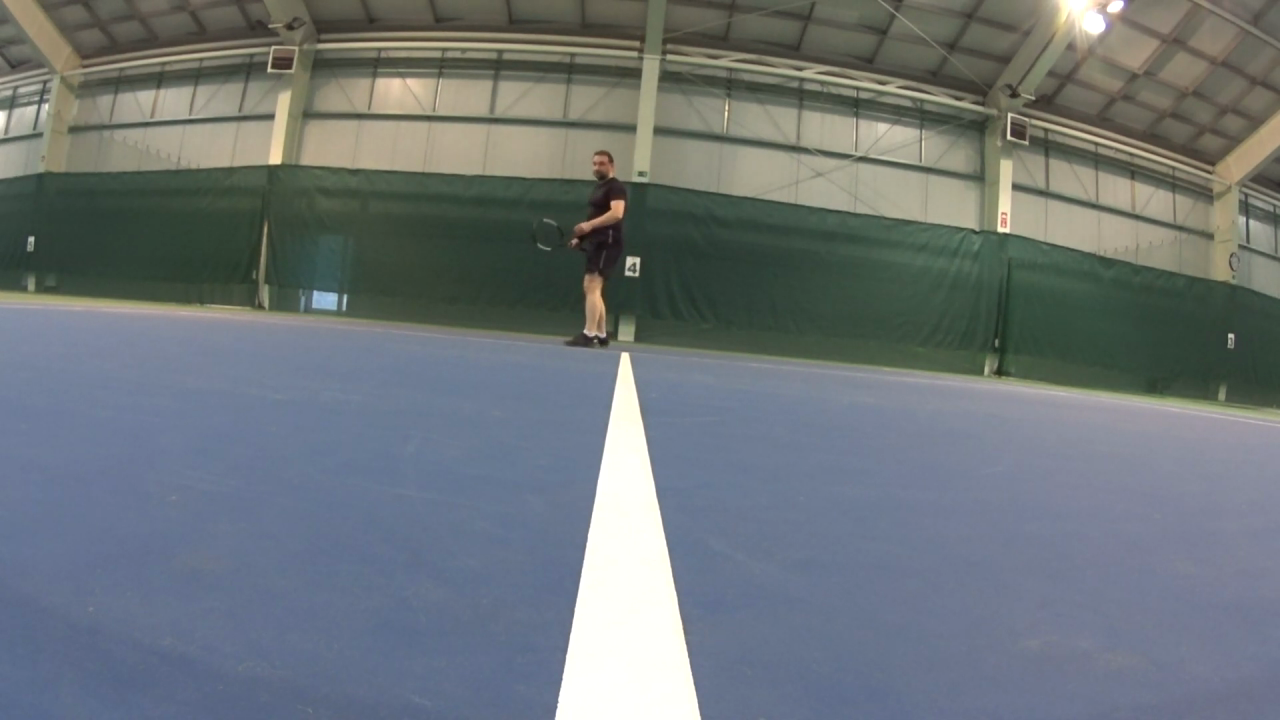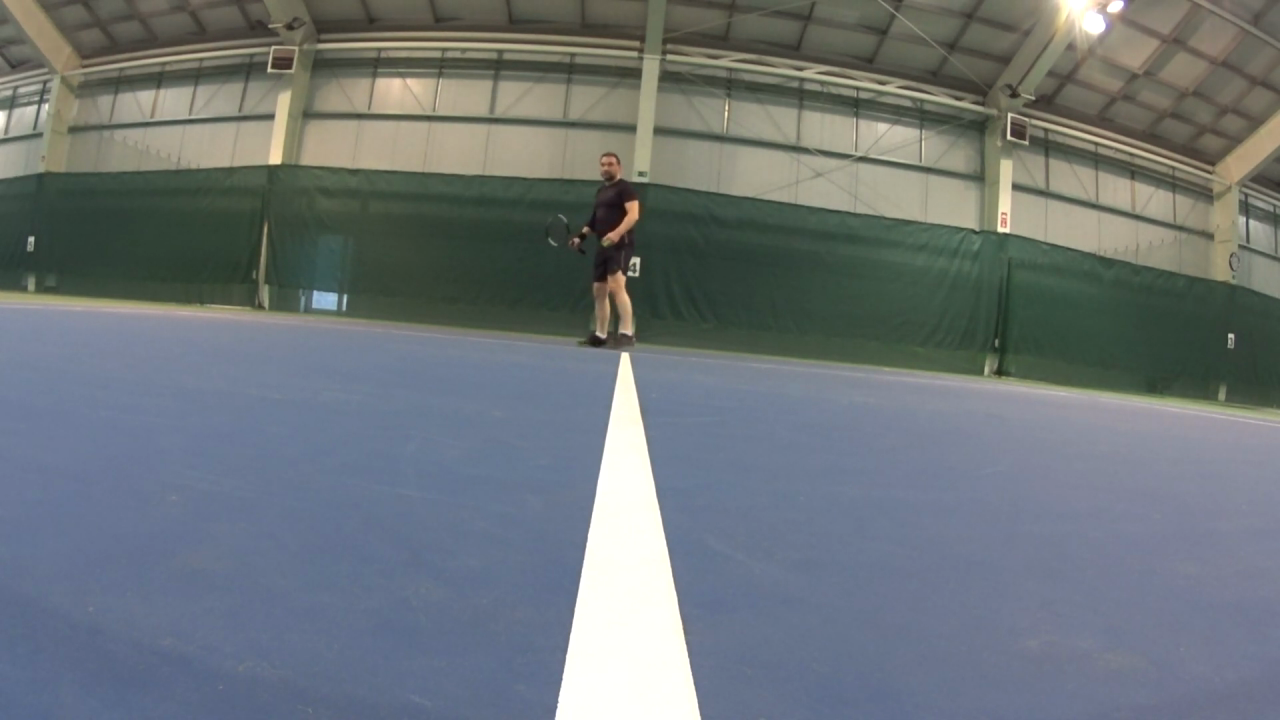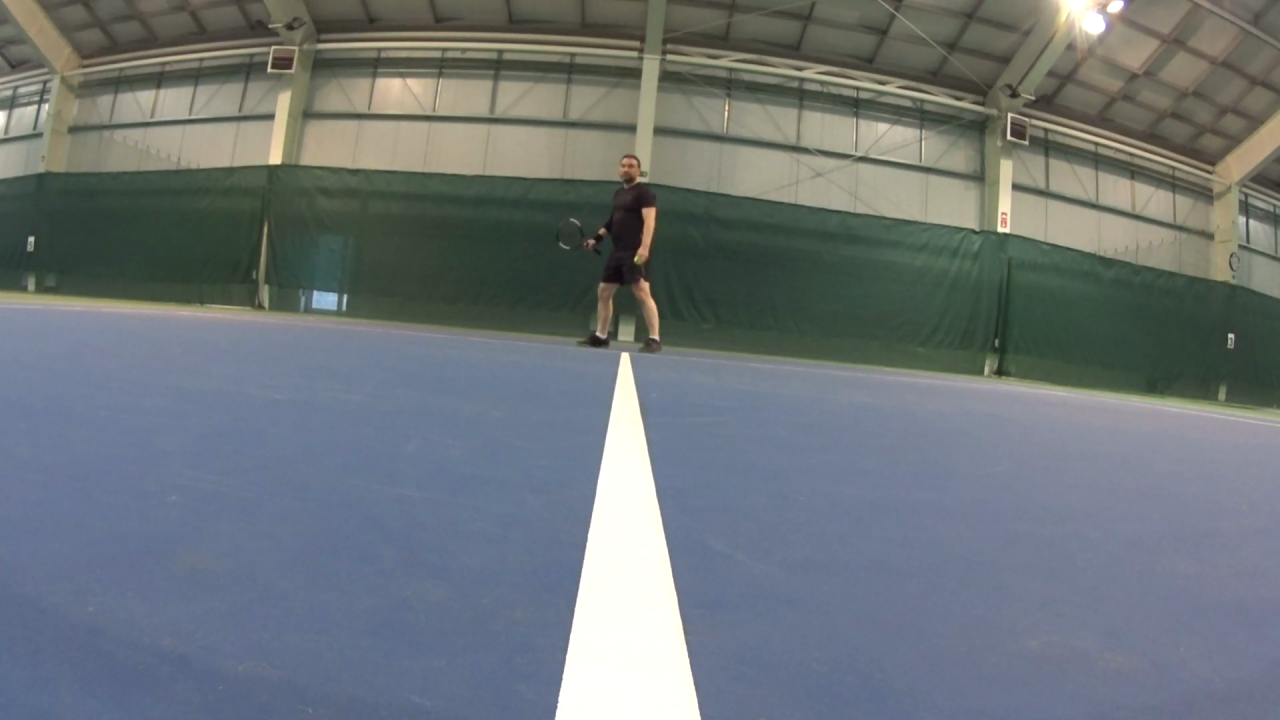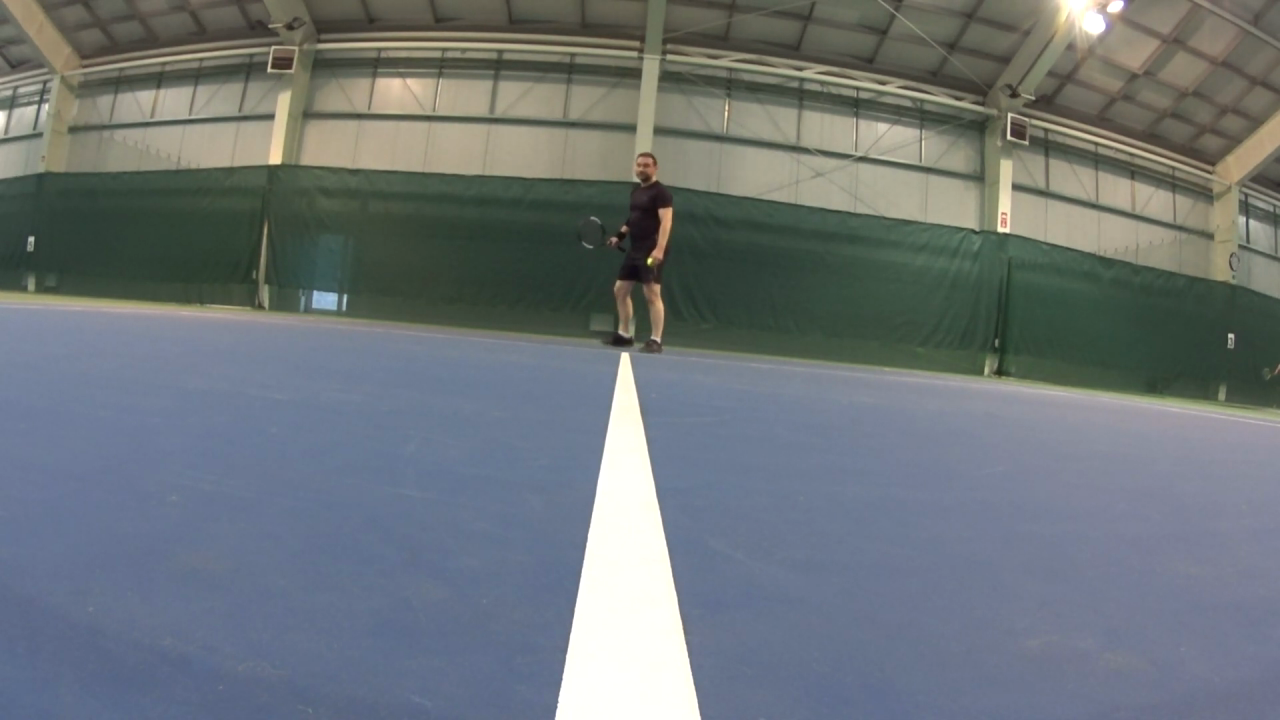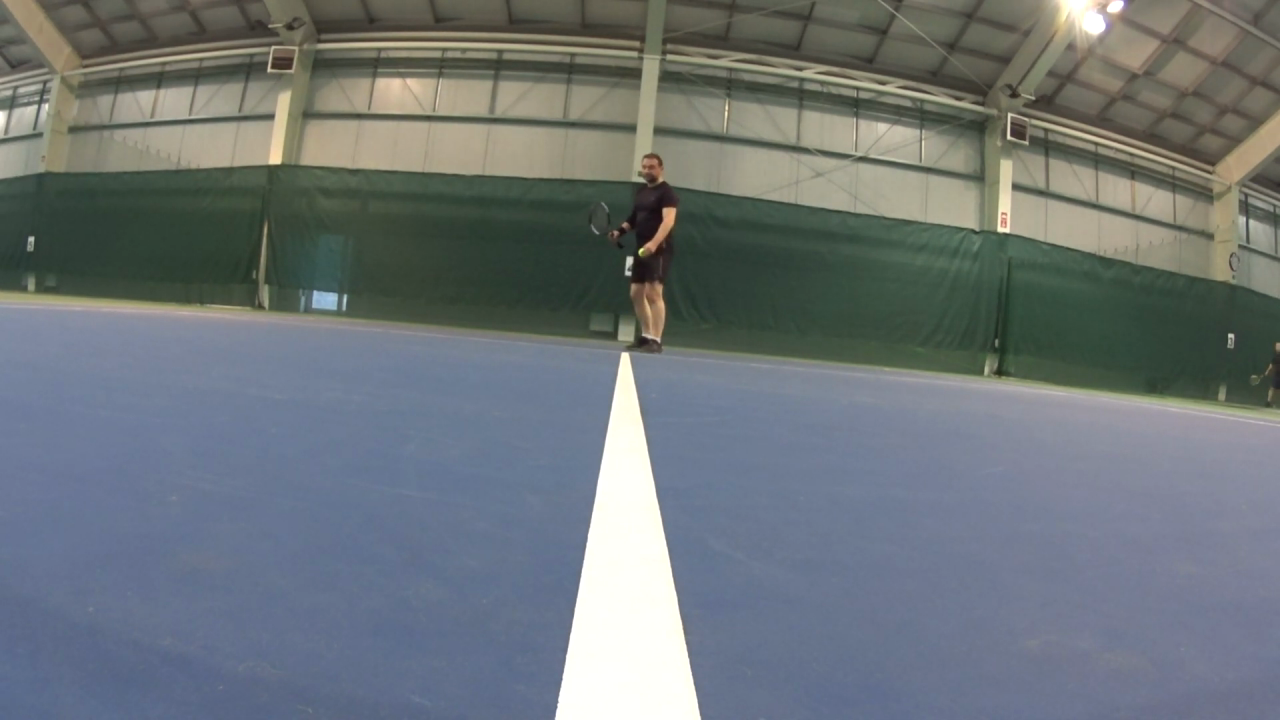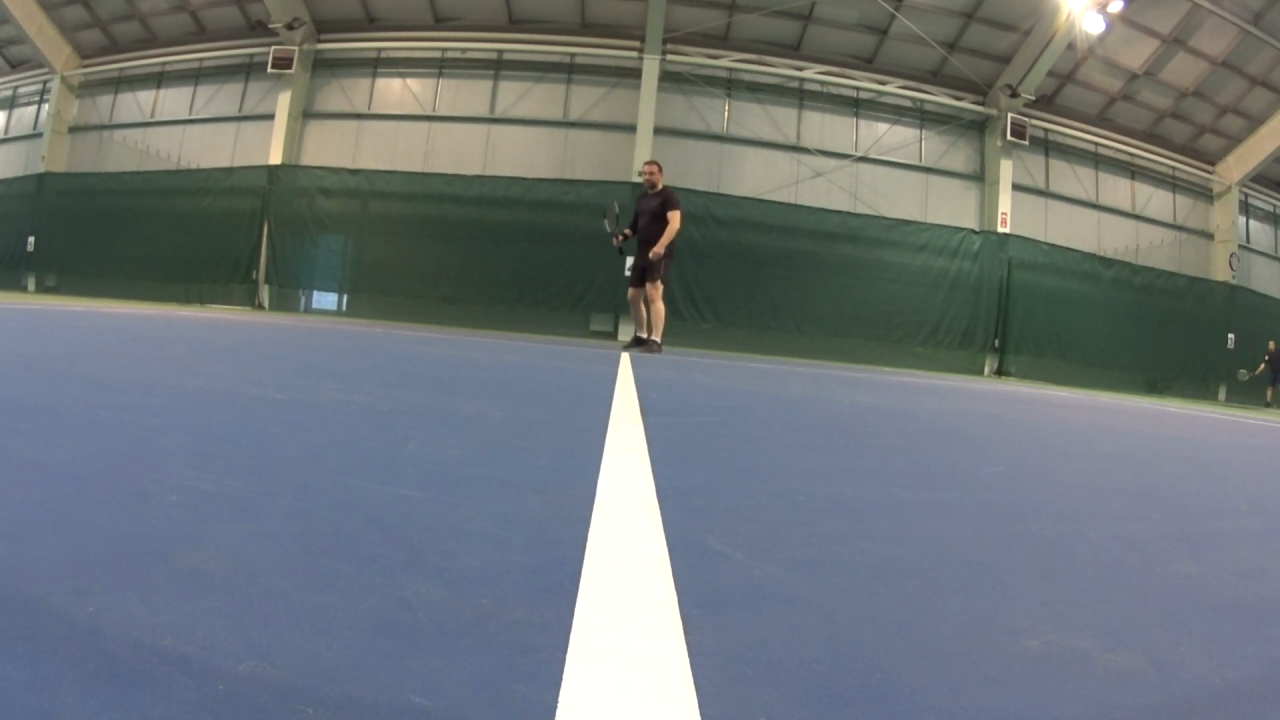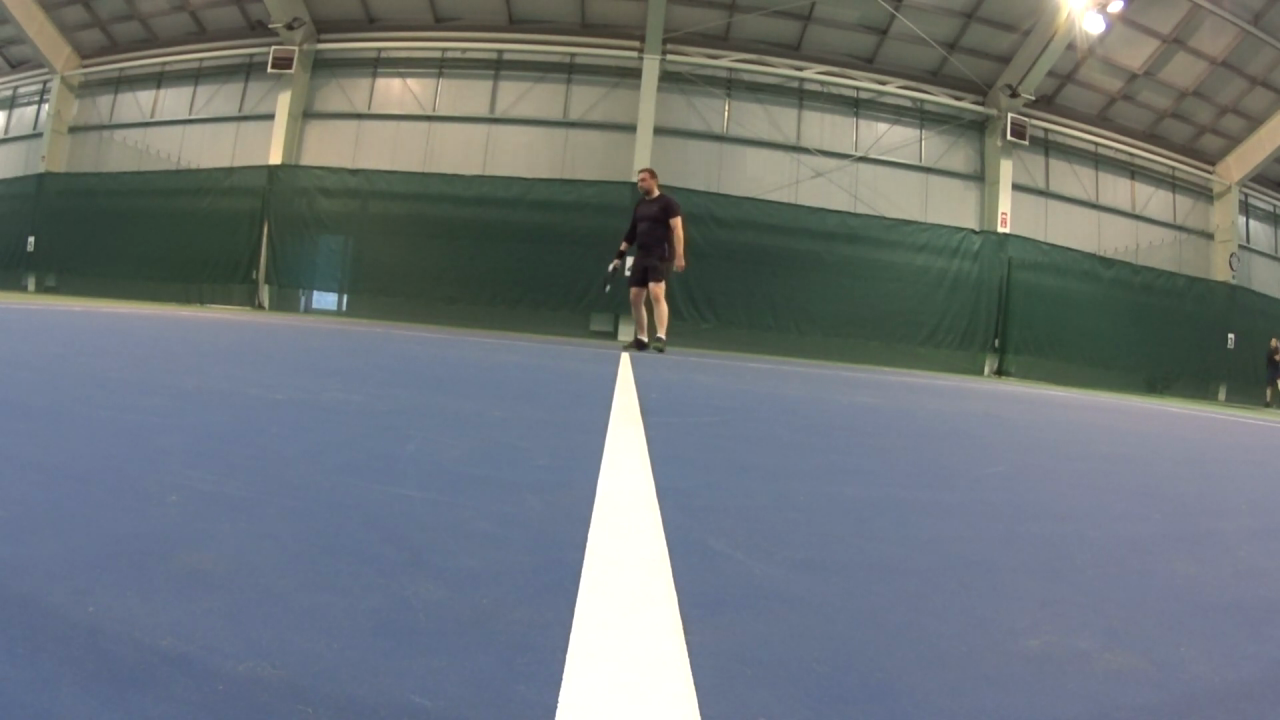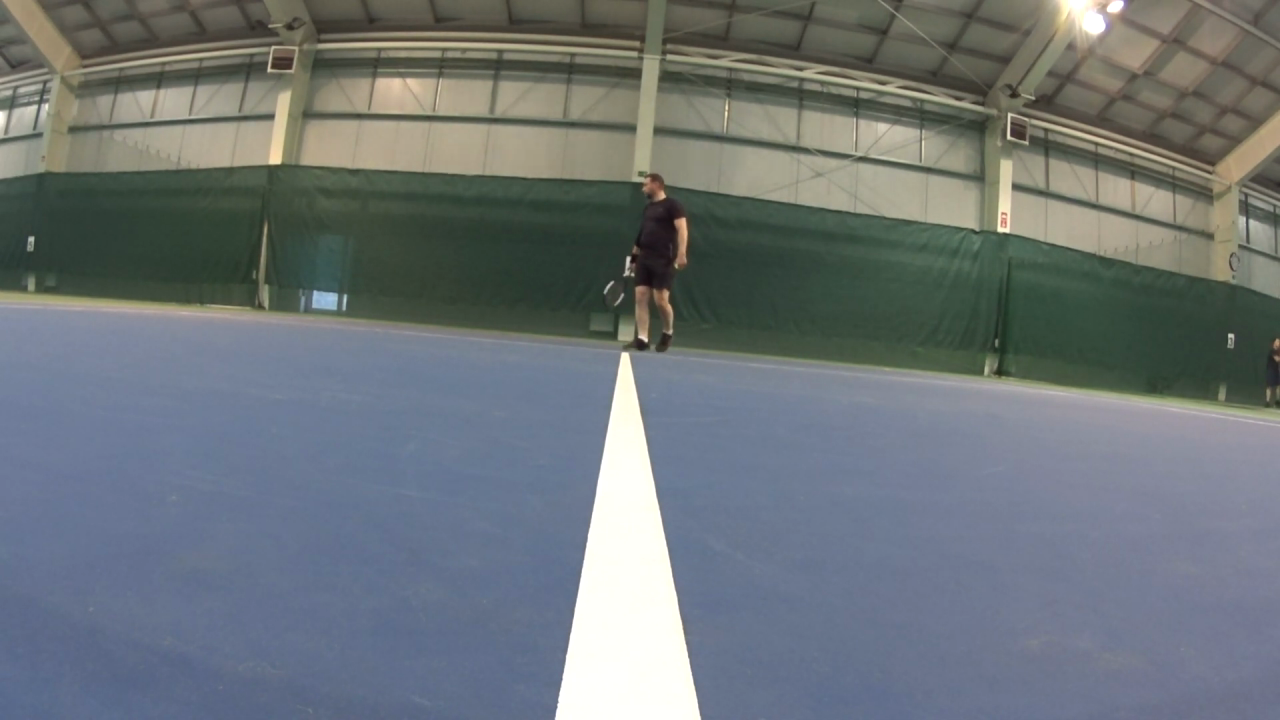
dt=0.3s
person 1, frame 1
left shoulder: (616, 187)
right shoulder: (598, 189)
left elbow: (617, 213)
left wrist: (590, 225)
right wrist: (579, 237)
left hip: (608, 245)
right hip: (595, 246)
left knee: (592, 287)
right knee: (591, 290)
left ankle: (589, 335)
right ankle: (600, 335)
person 1, frame 2
left shoulder: (625, 188)
right shoulder: (600, 191)
left elbow: (633, 214)
left wrist: (617, 233)
right wrist: (581, 236)
left hip: (620, 245)
right hip: (603, 247)
left knee: (616, 287)
right knee: (599, 291)
left ankle: (626, 334)
right ankle: (600, 335)
person 1, frame 3
left shoulder: (644, 193)
right shoulder: (618, 193)
left elbow: (649, 221)
left wrist: (644, 247)
right wrist: (596, 238)
left hip: (636, 252)
right hip: (617, 252)
left knee: (642, 294)
right knee: (604, 292)
left ankle: (654, 340)
right ankle: (600, 336)
person 1, frame 4
left shoulder: (661, 192)
right shoulder: (635, 191)
left elbow: (666, 222)
left wrist: (659, 249)
right wrist: (619, 236)
left hip: (651, 251)
right hip: (634, 250)
left knee: (652, 294)
right knee: (620, 290)
left ankle: (655, 341)
right ankle: (624, 335)
person 1, frame 5
left shoulder: (667, 193)
right shoulder: (641, 191)
left elbow: (669, 221)
left wrist: (654, 243)
right wrist: (620, 231)
left hip: (659, 251)
right hip: (642, 250)
left knee: (654, 294)
right knee: (636, 294)
left ankle: (656, 341)
right ankle: (646, 336)
person 1, frame 6
left shoulder: (669, 197)
right shoulder: (642, 198)
left elbow: (675, 224)
left wrist: (661, 245)
right wrist: (623, 236)
left hip: (659, 254)
right hip: (642, 254)
left knee: (654, 294)
right knee: (633, 297)
left ankle: (656, 341)
right ankle: (641, 336)
person 1, frame 7
left shoulder: (667, 203)
right shoulder: (639, 205)
left elbow: (677, 230)
right elbow: (631, 232)
left wrist: (679, 255)
right wrist: (620, 256)
left hip: (660, 256)
right hip: (641, 257)
left knee: (656, 294)
right knee: (635, 297)
left ankle: (661, 338)
right ankle: (641, 339)
person 1, frame 8
left shoulder: (672, 205)
right shoulder: (648, 208)
left elbow: (682, 230)
left wrist: (682, 253)
right wrist: (633, 259)
left hip: (664, 258)
right hip: (645, 258)
left knee: (660, 300)
right knee: (640, 297)
left ankle: (668, 333)
right ankle: (642, 339)
